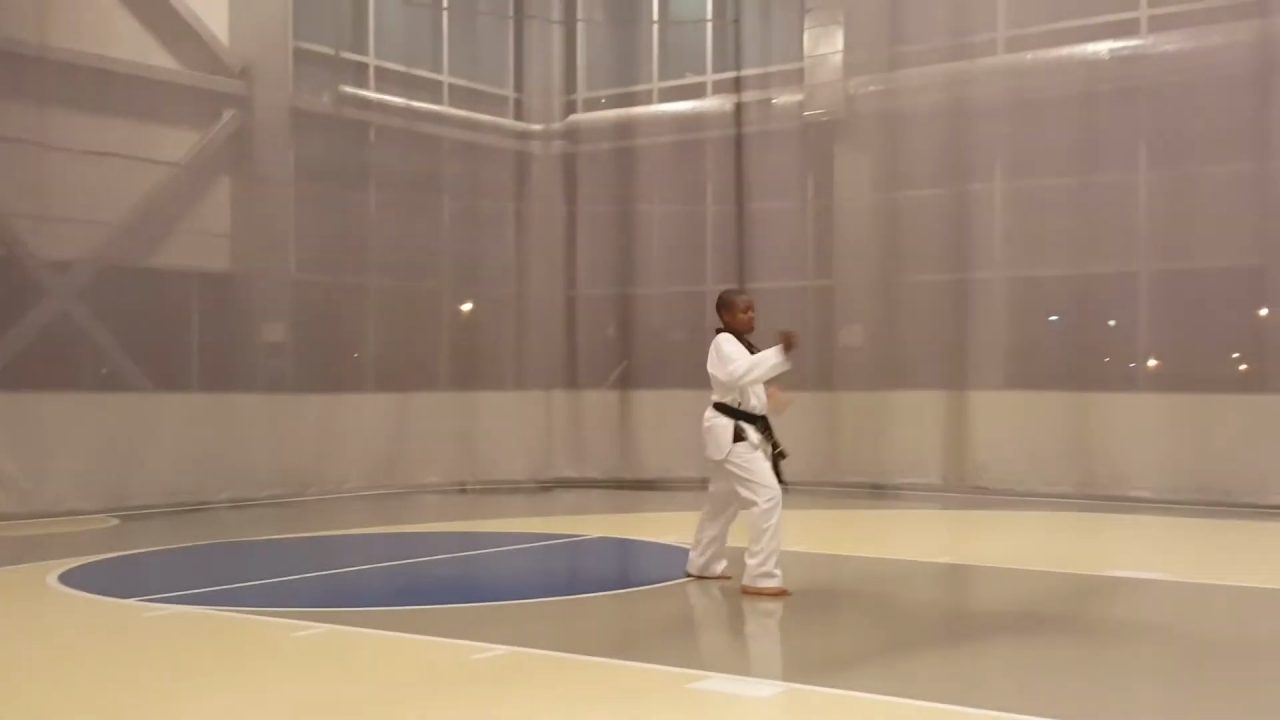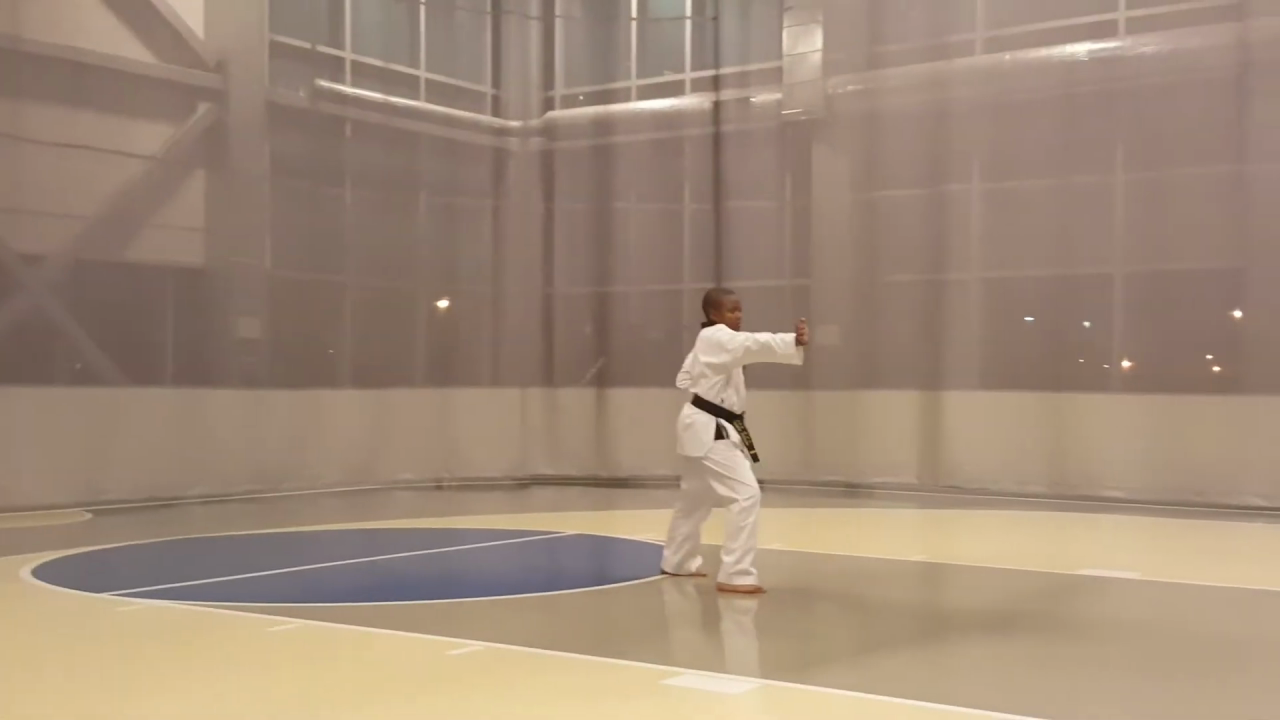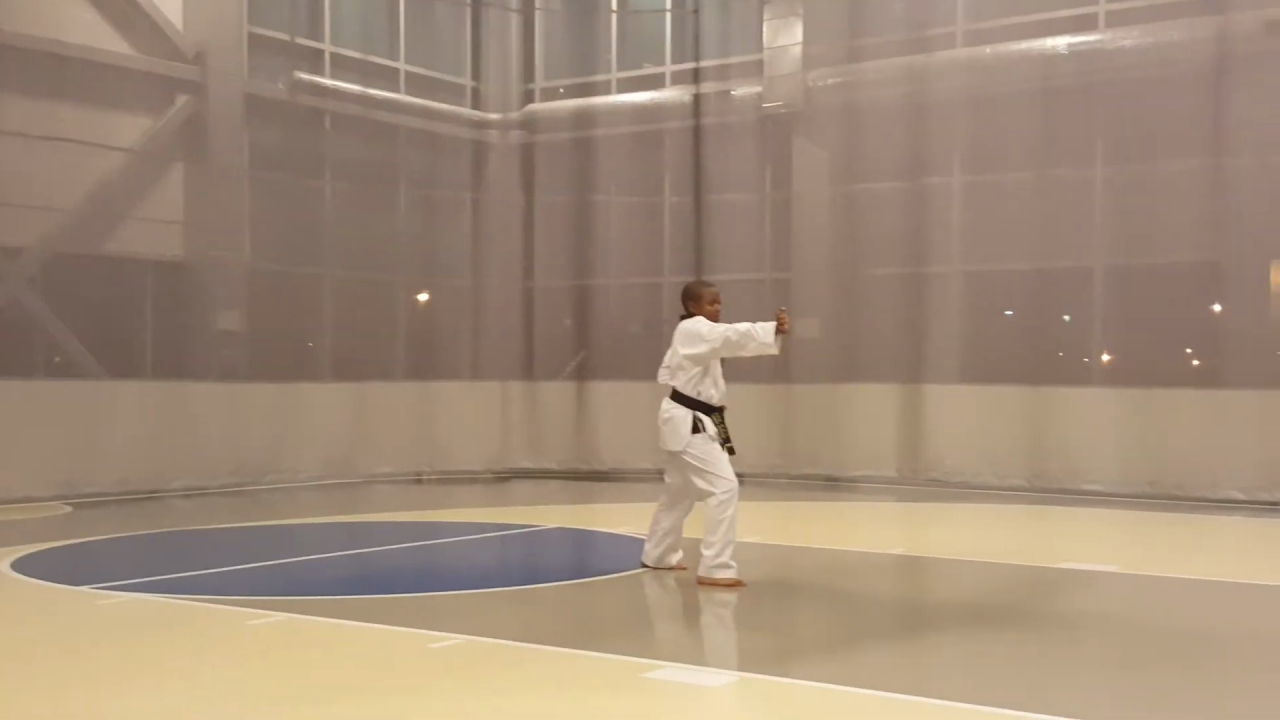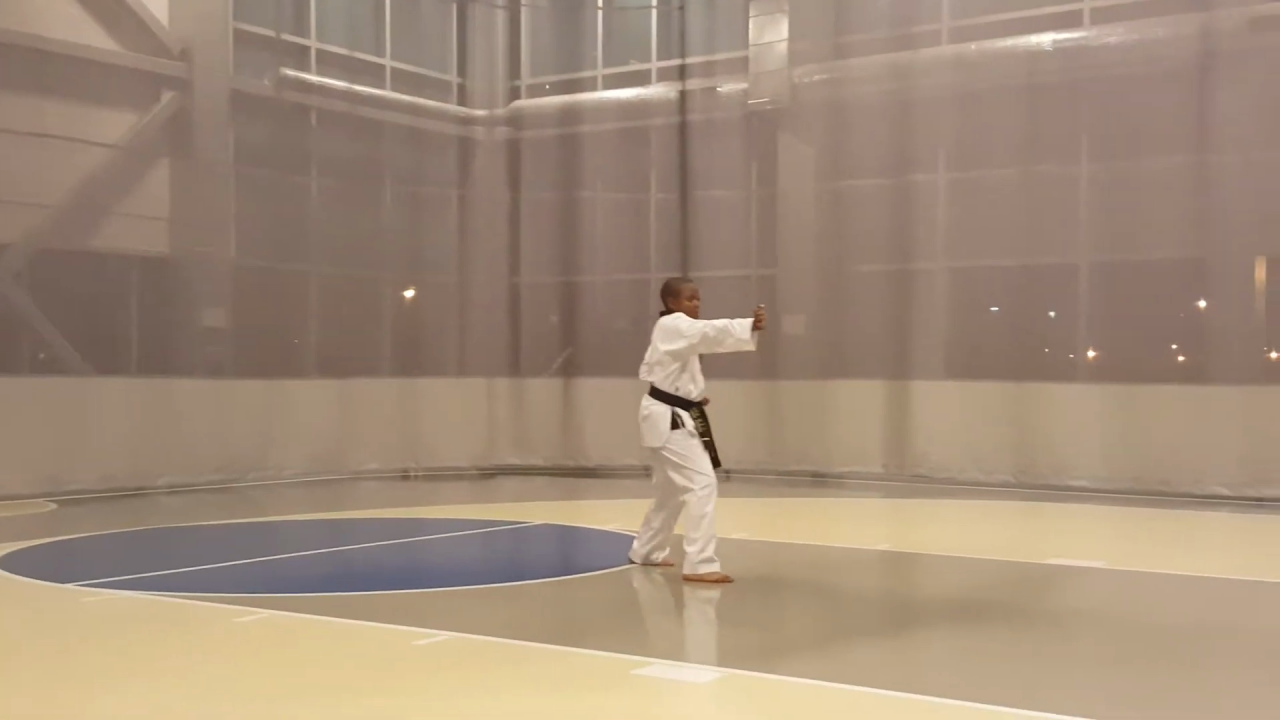
dt=0.2s
person 1, frame 1
left shoulder: (741, 345)
right shoulder: (725, 344)
right elbow: (741, 374)
right wrist: (780, 353)
left hip: (745, 430)
right hip: (732, 433)
left knee: (723, 501)
right knee: (767, 496)
left ankle: (702, 564)
right ankle: (759, 578)
person 1, frame 2
left shoulder: (709, 343)
right shoulder: (715, 337)
left elbow: (685, 378)
right elbow: (754, 345)
left wrist: (714, 391)
right wrist: (794, 341)
left hip: (705, 427)
right hip: (711, 430)
left knee: (695, 499)
right knee: (746, 495)
left ankle: (677, 561)
right ankle: (735, 575)
person 1, frame 3
left shoulder: (689, 336)
right shoulder: (694, 330)
left elbow: (666, 374)
right elbow: (733, 336)
left wrist: (701, 396)
right wrist: (774, 329)
left hip: (686, 420)
right hip: (690, 424)
left knee: (678, 493)
right knee: (724, 488)
left ankle: (658, 554)
right ankle: (715, 569)
person 1, frame 4
left shoulder: (672, 332)
right shoulder: (672, 326)
left elbow: (647, 371)
right elbow: (711, 333)
left wrist: (689, 394)
right wrist: (751, 326)
left hip: (671, 416)
right hip: (670, 419)
left knee: (671, 492)
right knee: (702, 485)
left ankle: (646, 551)
right ankle: (700, 565)
